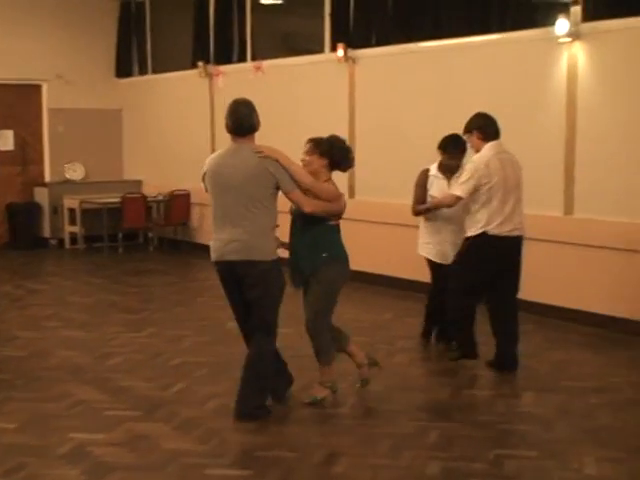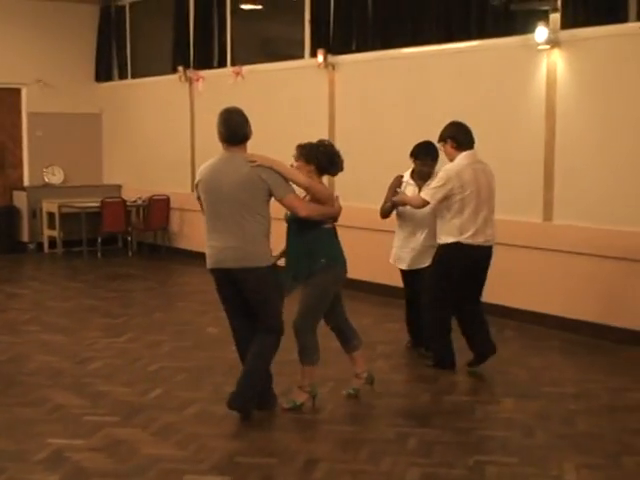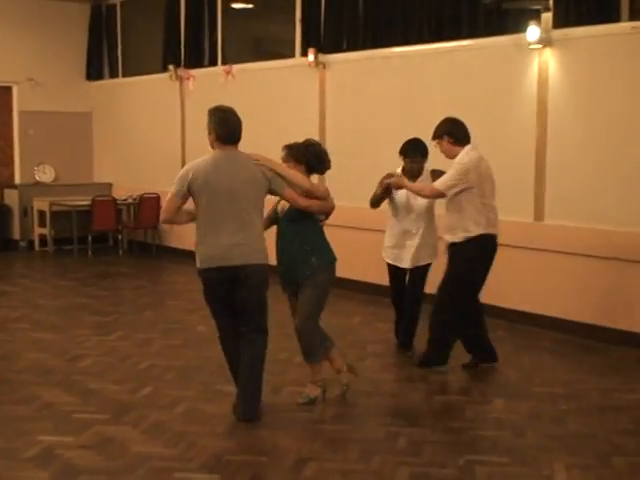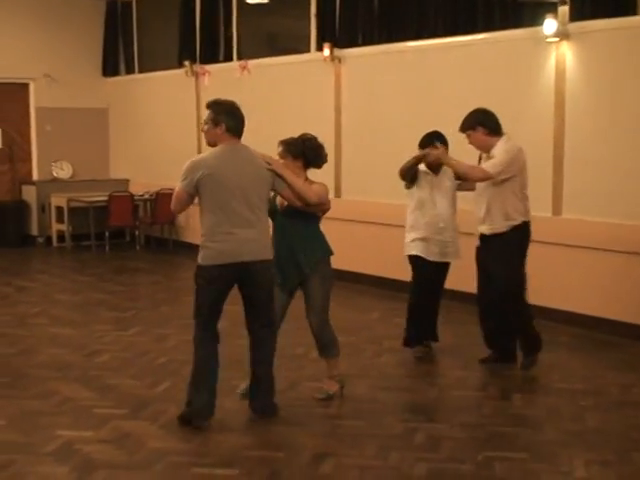
dt=0.3s
person 1, frame 1
left shoulder: (212, 164)
right shoulder: (270, 162)
right elbow: (307, 205)
right wrist: (337, 204)
left hip: (223, 256)
right hip: (259, 257)
left knee: (249, 326)
right knee: (263, 330)
left ankle: (279, 381)
right ankle: (250, 404)
person 1, frame 2
left shoulder: (204, 173)
right shoulder: (263, 171)
right elbow: (303, 210)
right wrist: (333, 209)
left hip: (219, 264)
right hip: (255, 263)
left knee: (244, 331)
right knee: (268, 329)
left ankle: (261, 394)
right ankle: (244, 394)
person 1, frame 3
left shoulder: (194, 171)
right shoulder: (259, 168)
left elbow: (167, 215)
right elbow: (302, 202)
right wrist: (326, 205)
left hip: (212, 262)
right hip: (251, 261)
left knee: (228, 330)
right knee: (253, 332)
left ankle: (245, 396)
right ankle: (248, 403)
person 1, frame 4
left shoulder: (201, 166)
right shoulder: (263, 164)
left elbow: (176, 207)
right elbow: (297, 201)
left hip: (216, 259)
right hip: (258, 257)
left knee: (205, 330)
right knee: (261, 329)
left ankle: (199, 407)
right ankle: (262, 401)
person 2, frame 1
left shoulder: (329, 191)
right shoulder: (311, 193)
left elbow: (307, 182)
left wrist: (279, 155)
right wrist: (288, 245)
left hip: (329, 266)
right hip: (313, 266)
left knee: (315, 324)
right knee: (319, 324)
left ankle: (326, 383)
right ankle: (363, 361)
person 2, frame 2
left shoulder: (322, 195)
right shoulder: (304, 197)
left elbow: (307, 182)
left wrist: (272, 163)
right wrist: (278, 254)
left hip: (325, 269)
right hip: (316, 270)
left knee: (303, 325)
right knee: (338, 321)
left ankle: (305, 388)
right ankle: (362, 372)
person 2, frame 3
left shoulder: (318, 194)
right shoulder: (283, 199)
left elbow: (307, 185)
right elbow: (265, 223)
left wrist: (271, 165)
left hip: (317, 269)
right hip: (294, 271)
left knee: (304, 325)
right knee: (309, 324)
left ankle: (317, 382)
right ankle: (342, 367)
person 2, frame 4
left shoulder: (317, 189)
left elbow: (311, 199)
left wrist: (285, 174)
left hip: (313, 264)
right hip: (282, 266)
left knee: (318, 322)
left ankle: (334, 378)
person 3, frame 1
left shoulder: (480, 162)
right shoulder: (512, 160)
left elbow: (452, 199)
left wrist: (435, 203)
left hip: (485, 240)
right hip: (512, 239)
left knee: (461, 292)
right knee: (504, 300)
left ankle: (466, 346)
right ankle: (506, 357)
person 3, frame 2
left shoulder: (453, 171)
right shoulder: (485, 169)
left elbow: (420, 202)
left wrist: (403, 198)
left hip: (456, 248)
right hip: (482, 248)
left knee: (440, 304)
right knee: (468, 300)
left ankle: (443, 358)
right ankle: (482, 345)
person 3, frame 3
left shoulder: (467, 163)
right shoulder: (474, 160)
left elbow: (433, 191)
left wrist: (403, 183)
left hip: (473, 242)
right hip: (476, 241)
left knee: (448, 299)
right knee: (464, 299)
left ankle: (436, 354)
right ankle: (482, 352)
person 3, frame 4
left shoulder: (510, 151)
right shoulder: (488, 154)
left elbow: (481, 175)
left wrist: (446, 160)
left hip: (511, 233)
right hip: (488, 235)
left knee: (509, 292)
right knee: (489, 296)
left ankle: (530, 346)
right ankle: (502, 349)
person 4, frame 1
right shoulder: (427, 175)
right elbow: (416, 209)
left hip: (461, 243)
right hip: (434, 242)
right knee: (439, 287)
left ankle: (446, 336)
right ankle: (429, 331)
person 4, frame 2
right shoulder: (400, 182)
right elbow: (383, 214)
right wrist: (392, 203)
left hip: (430, 250)
right hip: (405, 249)
left knee: (425, 295)
right knee: (411, 295)
left ankle: (423, 340)
right ankle: (415, 337)
person 4, frame 3
right shoulder: (391, 178)
right elbow: (373, 203)
right wrist: (384, 188)
left hip: (423, 248)
right hip: (396, 246)
left knee: (414, 295)
right knee: (398, 294)
left ankle: (406, 341)
right ankle: (400, 336)
person 4, frame 4
left shoulder: (452, 171)
right shoulder: (415, 173)
right elbow: (402, 171)
right wrist: (422, 156)
left hip: (445, 242)
right hip: (419, 241)
left knee: (435, 292)
right knee: (420, 289)
left ankle: (425, 336)
right ankle: (415, 340)
